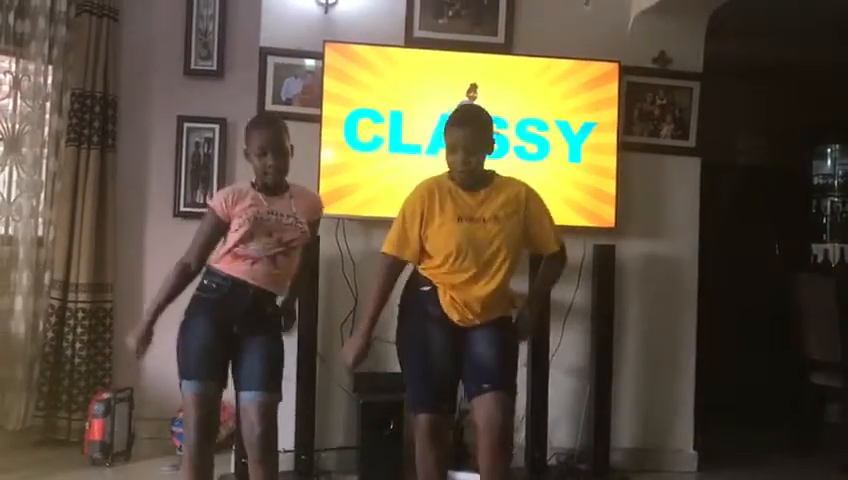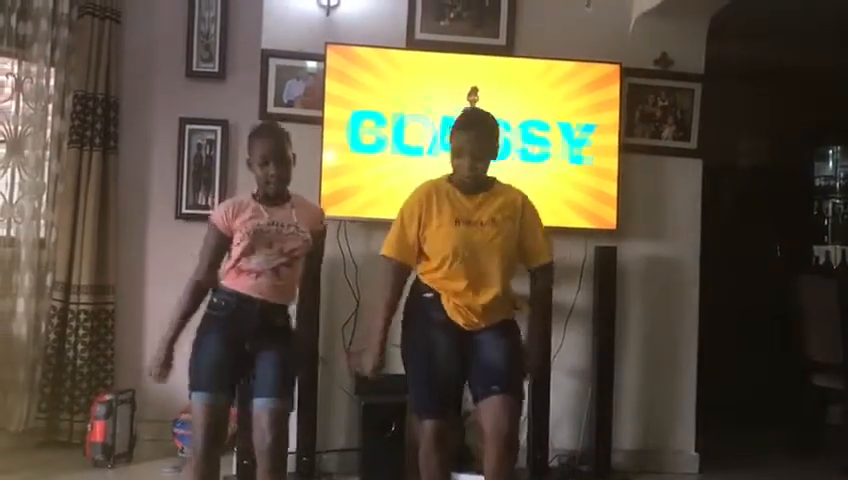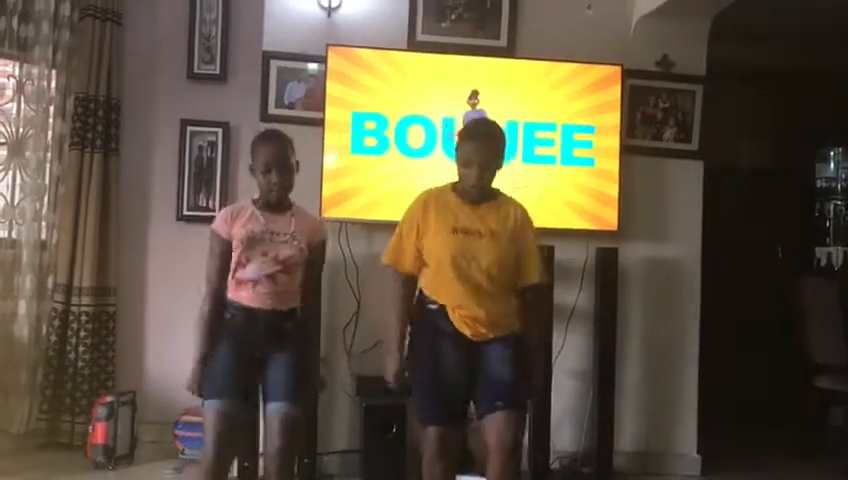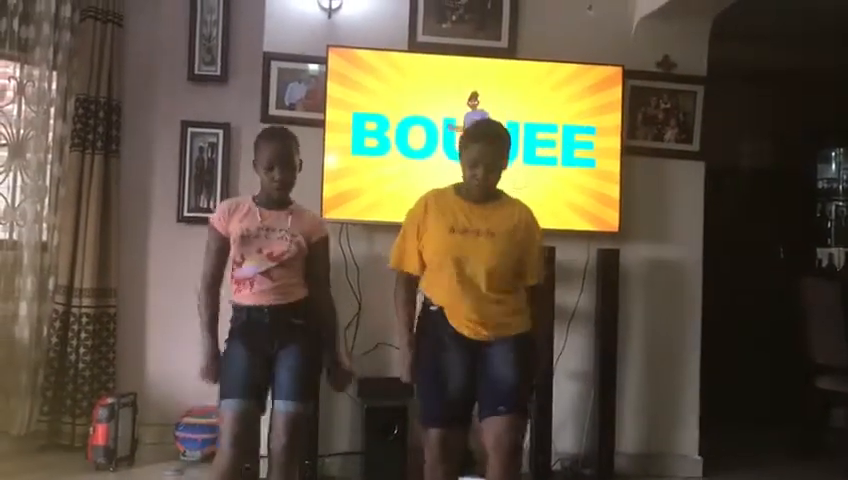
dt=0.1s
person 1, frame 1
left shoulder: (519, 196)
right shoulder: (428, 195)
left elbow: (555, 254)
right elbow: (391, 263)
left wrist: (531, 308)
right wrist: (364, 332)
left hip: (490, 319)
right hip: (429, 313)
left knee: (494, 419)
right knee: (428, 424)
person 1, frame 2
left shoulder: (515, 204)
right shoulder: (427, 197)
left elbow: (542, 271)
right elbow: (397, 269)
left wrist: (536, 336)
right wrist: (378, 339)
left hip: (494, 324)
right hip: (433, 319)
left knee: (501, 425)
right knee: (434, 429)
person 1, frame 3
left shoulder: (515, 217)
right shoulder: (427, 206)
left elbow: (526, 290)
right elbow: (405, 280)
left wrist: (530, 358)
right wrist: (396, 349)
left hip: (501, 335)
right hip: (441, 330)
left knee: (505, 439)
right knee: (438, 437)
person 1, frame 4
left shoulder: (520, 218)
right shoulder: (429, 207)
left elbow: (531, 287)
right elbow: (405, 277)
left wrist: (530, 353)
right wrist: (406, 342)
left hip: (506, 338)
right hip: (445, 333)
left knee: (503, 440)
right knee: (440, 440)
person 2, frame 1
left shoulder: (309, 204)
right shoulder: (230, 199)
right elbow: (190, 262)
left wrist: (291, 299)
right wrist: (149, 319)
left hip: (262, 316)
right hip: (212, 306)
left knee: (261, 432)
right knee: (199, 427)
person 2, frame 2
left shoulder: (312, 217)
right shoulder: (230, 212)
left elbow: (309, 281)
right elbow: (201, 280)
right wrist: (167, 342)
left hip: (273, 330)
right hip: (223, 322)
left knee: (271, 442)
right knee: (205, 438)
person 2, frame 3
left shoulder: (311, 228)
right shoulder: (231, 218)
left elbow: (311, 296)
right elbow: (213, 292)
right wrist: (200, 360)
left hip: (286, 336)
right hip: (234, 332)
left knee: (281, 447)
right knee: (216, 446)
person 2, frame 4
left shoulder: (310, 225)
right shoulder: (229, 213)
left elbow: (322, 294)
right elbow: (210, 284)
left wrist: (334, 359)
right wrist: (210, 348)
left hip: (296, 331)
right hip: (246, 329)
left knee: (286, 443)
right knee: (233, 446)
